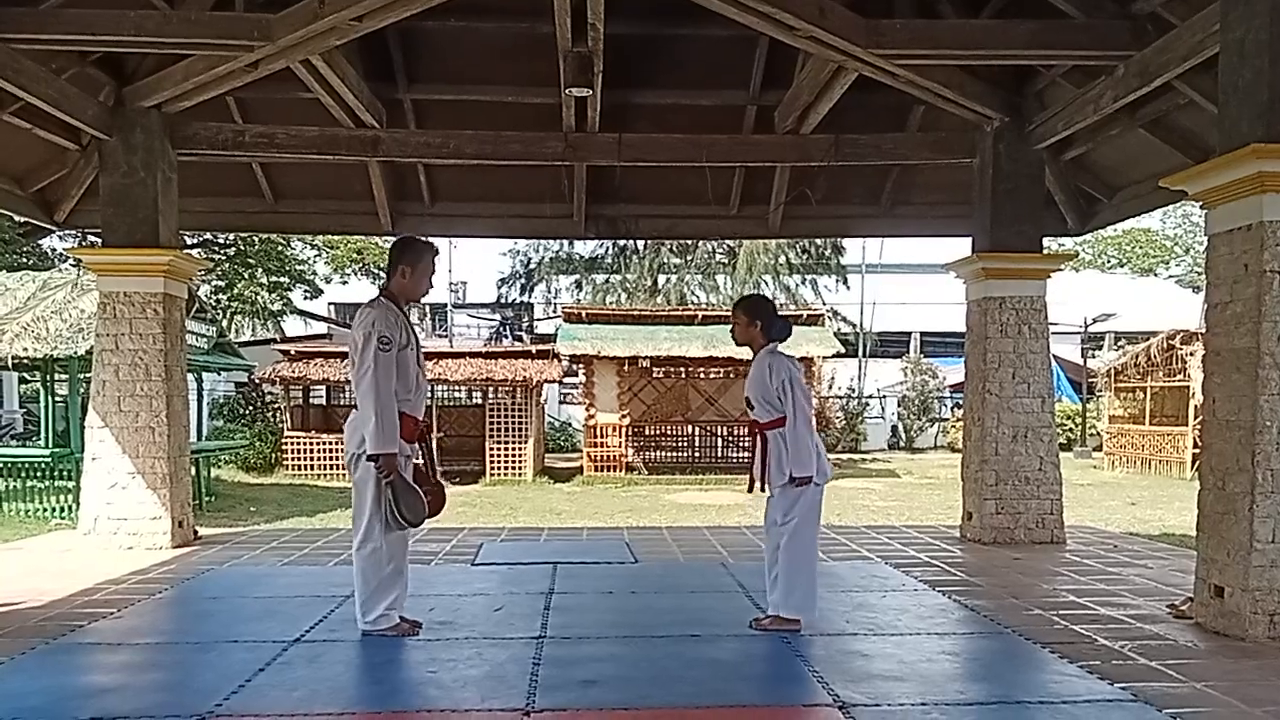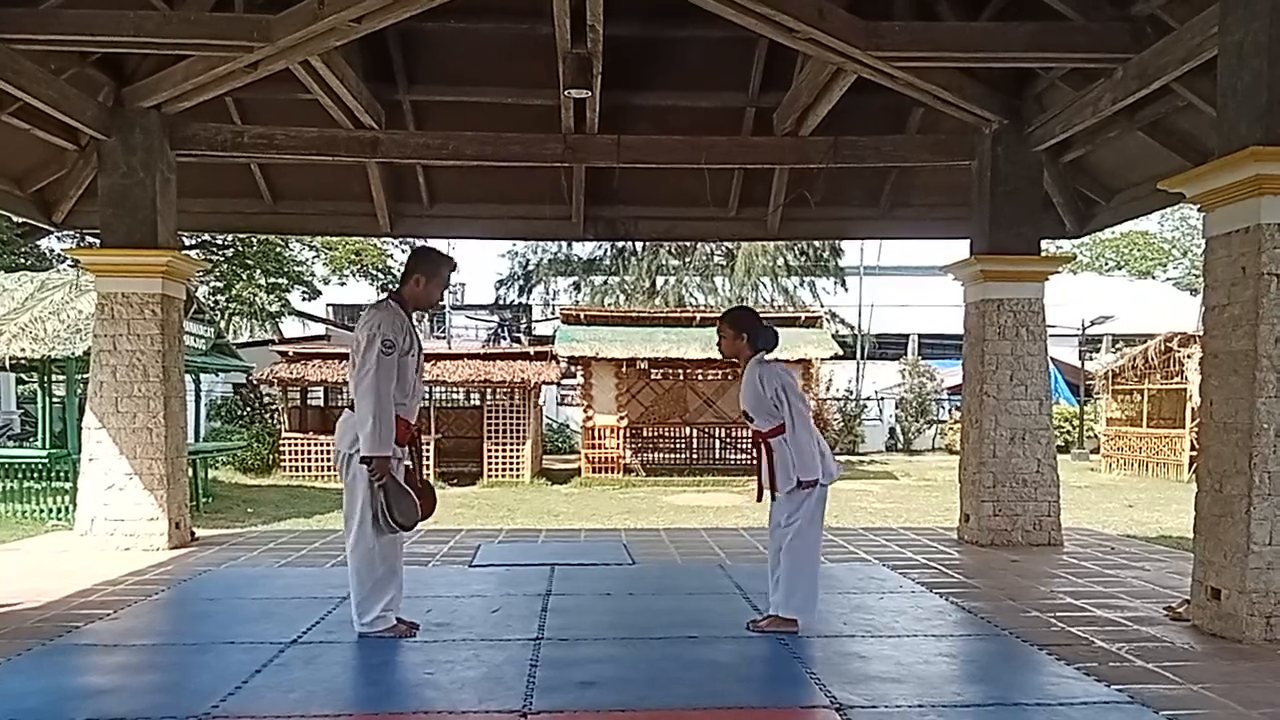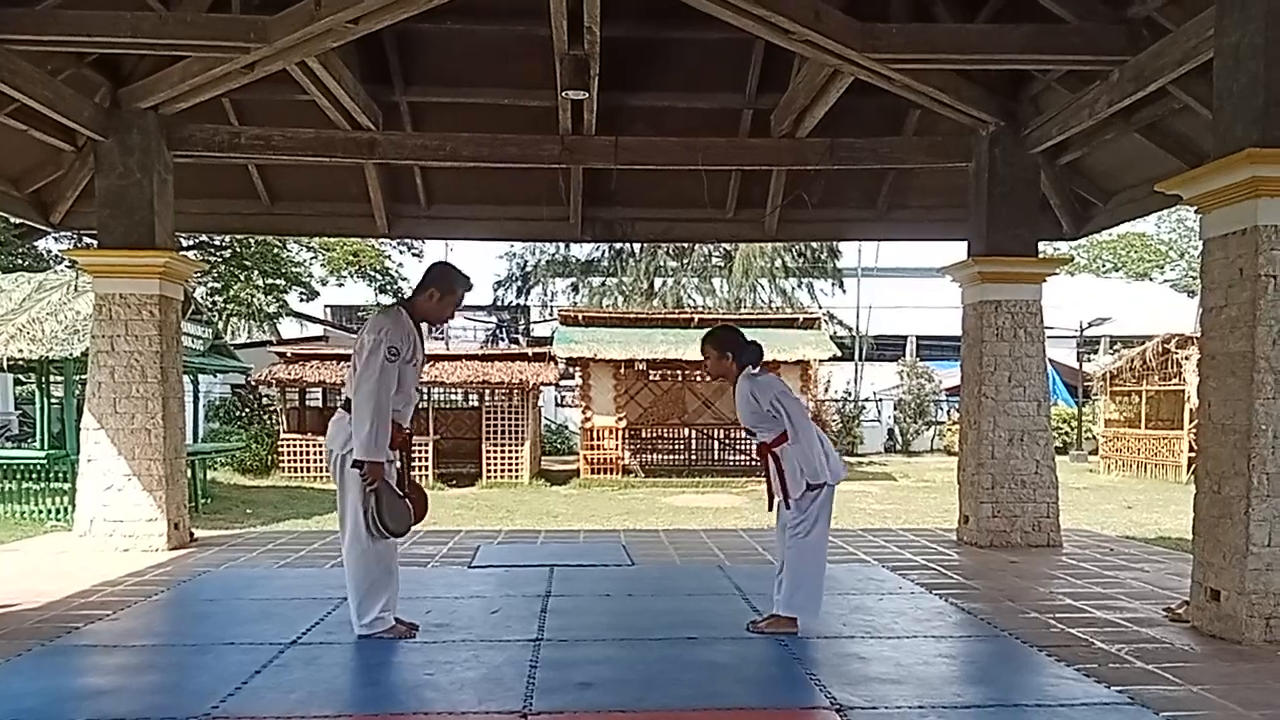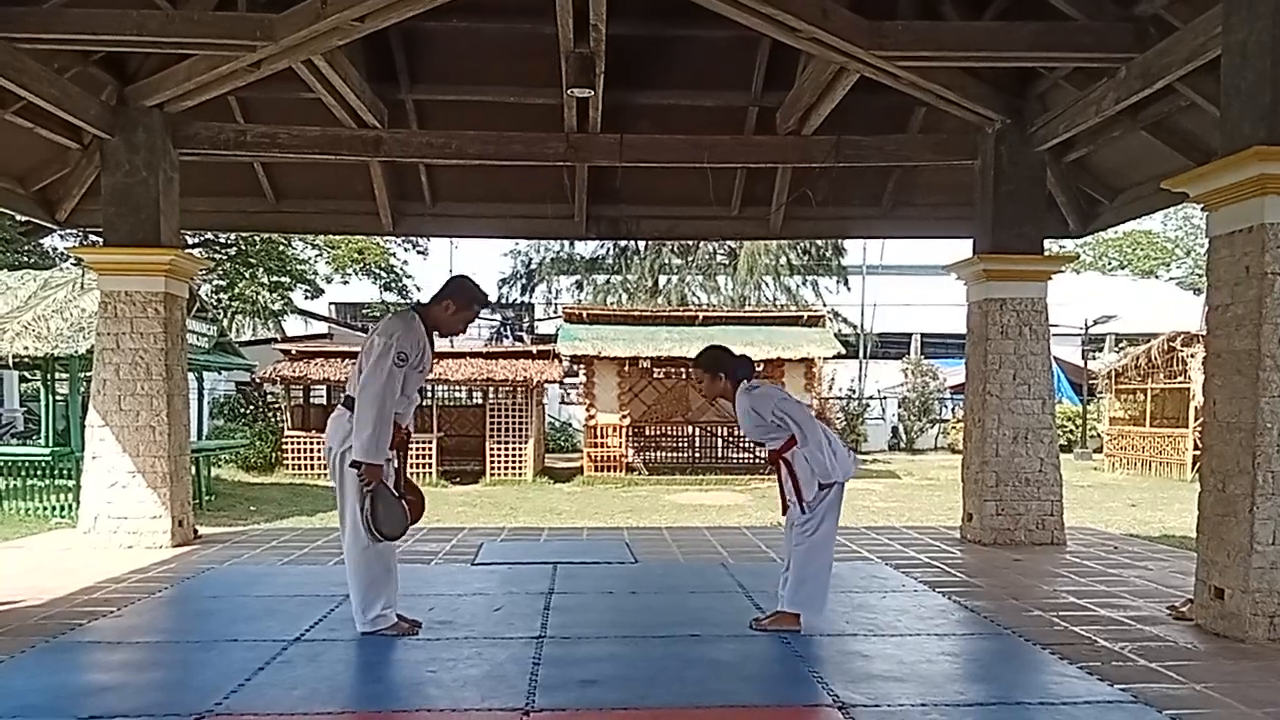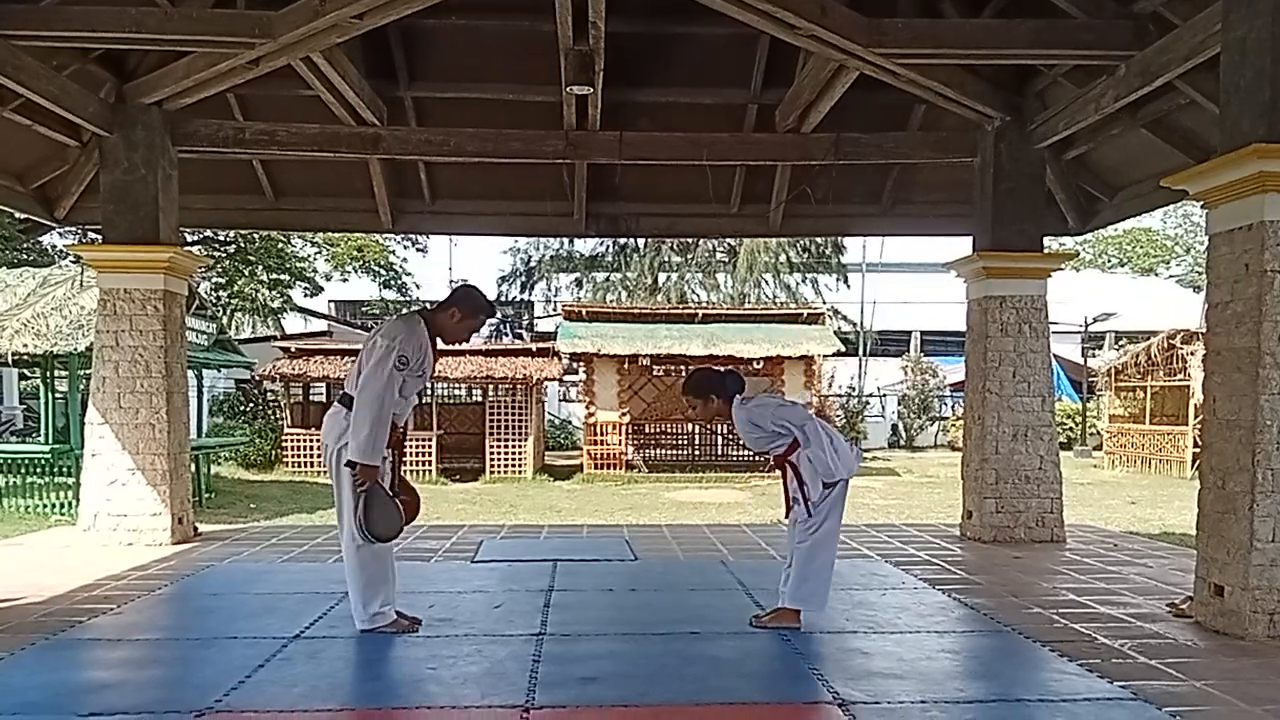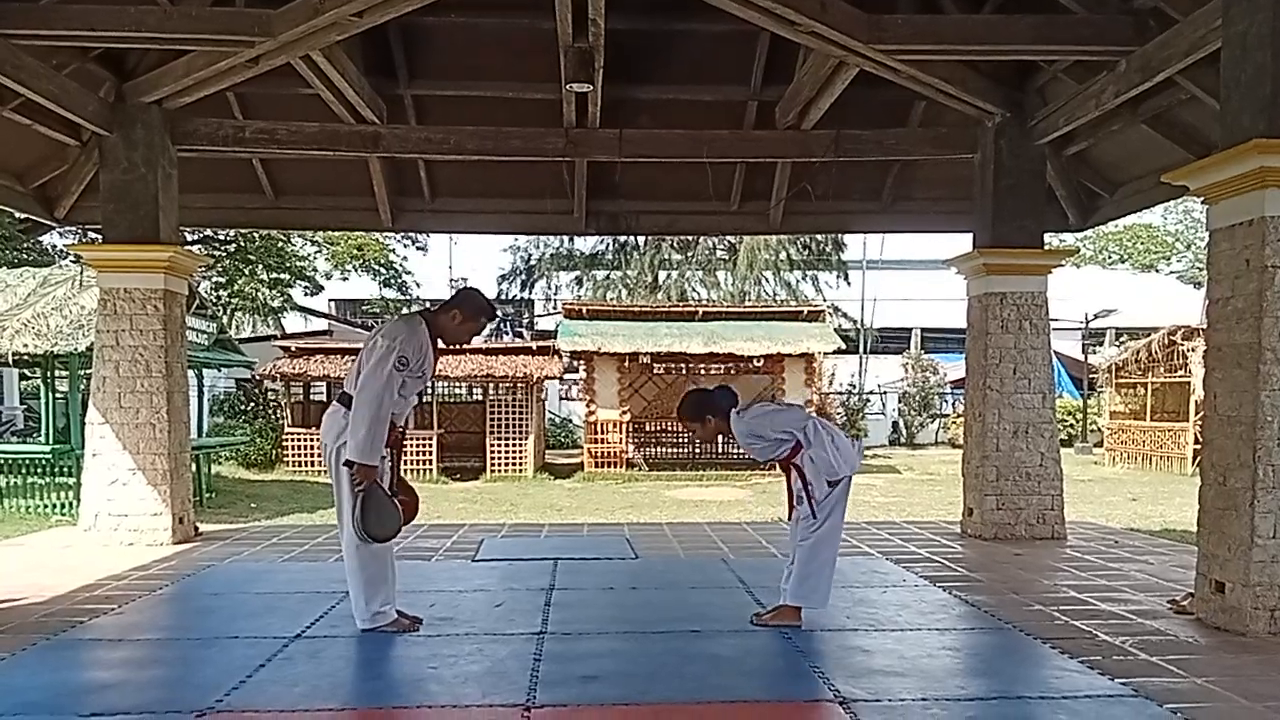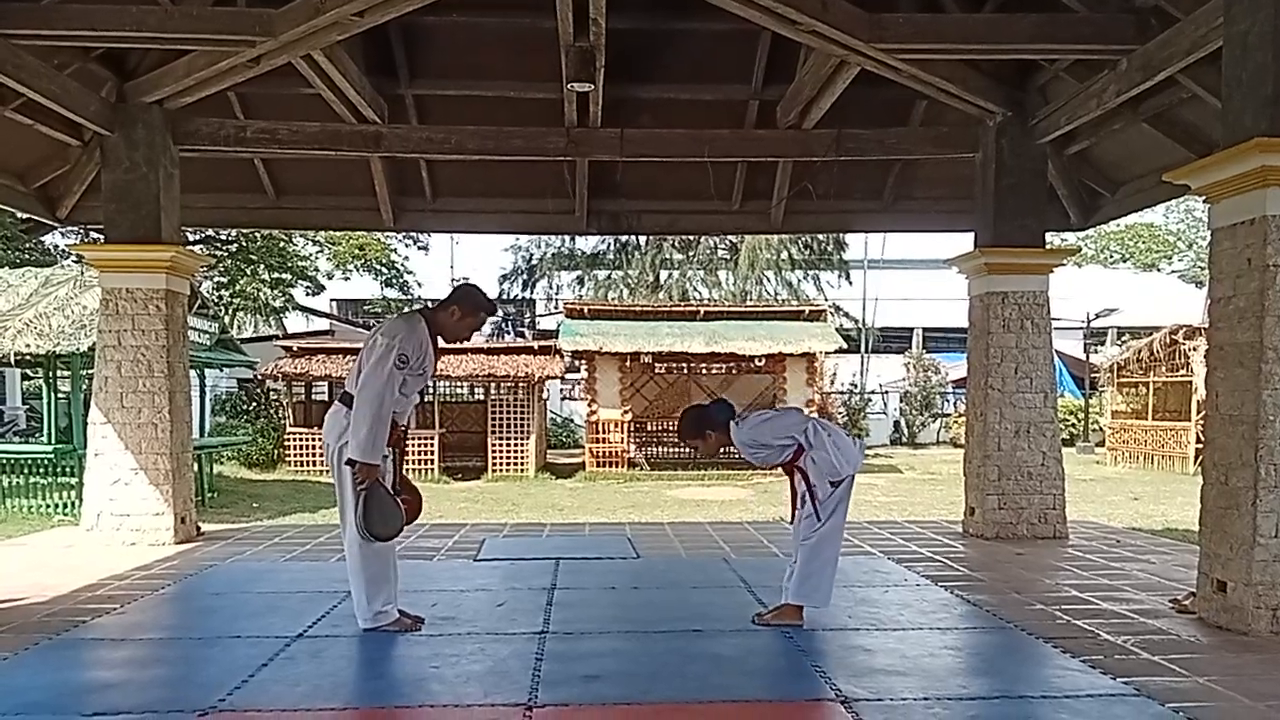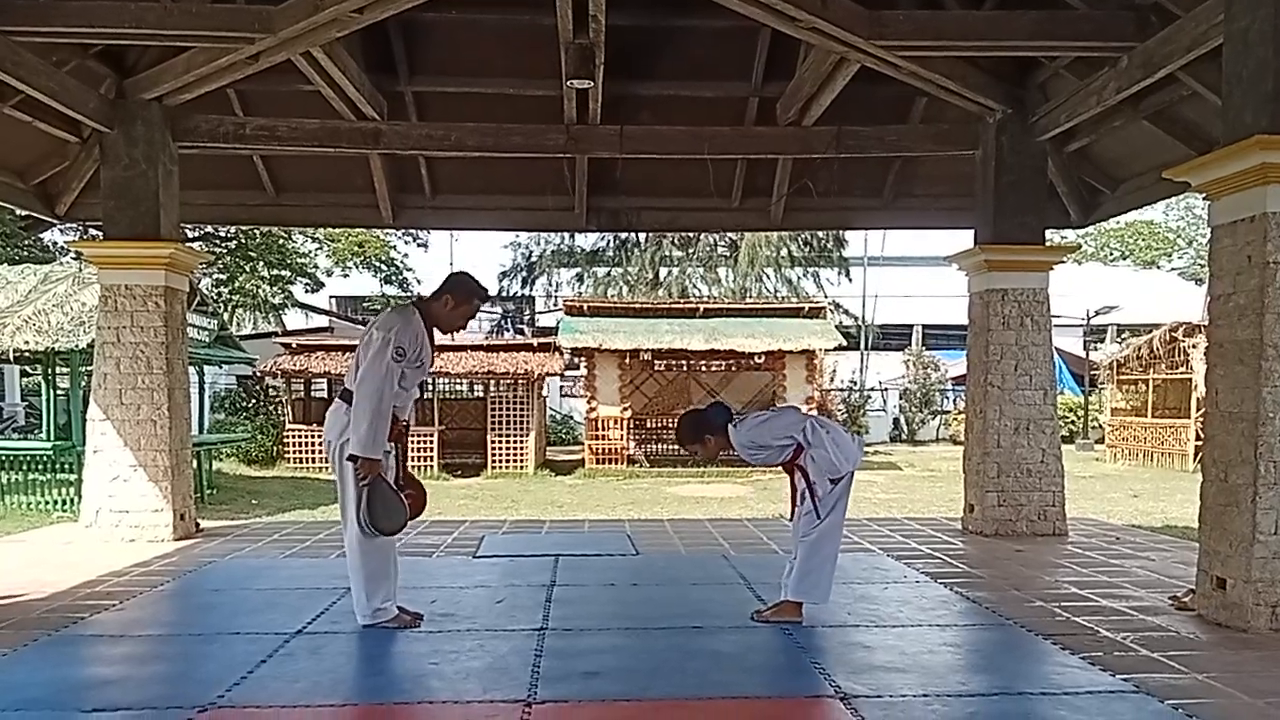
dt=0.1s
person 1, frame 1
left shoulder: (395, 318)
right shoulder: (378, 319)
right elbow: (376, 390)
right wrist: (386, 450)
left hip: (395, 438)
right hip: (379, 441)
left knee: (393, 529)
right knee: (377, 529)
left ankle: (386, 610)
right ankle: (376, 618)
person 1, frame 2
left shoulder: (400, 321)
right shoulder: (384, 322)
right elbow: (372, 390)
left wrist: (393, 449)
right wrist: (378, 453)
left hip: (387, 440)
right hip: (369, 440)
left knee: (387, 530)
right knee: (369, 530)
left ankle: (382, 611)
right ankle: (373, 619)
person 1, frame 3
left shoulder: (405, 327)
right shoulder: (391, 328)
right elbow: (372, 396)
left wrist: (383, 453)
right wrist: (372, 457)
left hip: (375, 442)
right hip: (359, 439)
right knee: (365, 531)
left ankle: (380, 612)
right ankle: (371, 620)
person 1, frame 4
left shoulder: (418, 333)
right shoulder: (403, 333)
right elbow: (375, 397)
left wrist: (381, 454)
right wrist: (371, 458)
left hip: (371, 437)
right hip: (357, 435)
right knee: (365, 529)
left ankle: (382, 609)
right ankle: (374, 617)
person 1, frame 5
left shoulder: (420, 336)
right shoulder: (405, 337)
right elbow: (374, 398)
left wrist: (377, 455)
right wrist: (367, 459)
left hip: (369, 436)
right hip: (353, 433)
right knee: (363, 527)
left ankle: (381, 607)
right ankle: (373, 614)
person 1, frame 6
left shoulder: (421, 337)
right shoulder: (406, 337)
right elbow: (372, 398)
left wrist: (376, 454)
right wrist: (365, 458)
left hip: (368, 434)
right hip: (353, 432)
left ankle: (382, 607)
right ankle: (375, 614)
person 1, frame 7
left shoulder: (421, 335)
right shoulder: (405, 335)
right elbow: (373, 396)
left wrist: (378, 453)
right wrist: (366, 457)
left hip: (371, 433)
right hip: (355, 431)
left ankle: (384, 606)
right ankle: (376, 613)
person 1, frame 8
left shoulder: (418, 328)
right shoulder: (401, 327)
right elbow: (373, 392)
left wrist: (379, 450)
right wrist: (368, 453)
left hip: (374, 431)
right hip: (357, 428)
left ankle: (384, 602)
right ankle: (375, 610)
person 2, frame 1
left shoulder: (777, 364)
right shoulder: (762, 363)
left elbow: (799, 416)
left wrist: (802, 469)
left hip: (794, 465)
right hip: (780, 464)
left knee: (793, 534)
right knee: (779, 534)
left ankle: (791, 613)
right ankle: (782, 609)
person 2, frame 2
left shoulder: (765, 372)
right shoulder: (754, 371)
left elbow: (798, 417)
left wrist: (805, 472)
left hip: (800, 466)
right hip: (785, 466)
left knee: (796, 537)
right knee: (782, 537)
left ankle: (789, 615)
right ankle: (783, 609)
person 2, frame 3
left shoulder: (757, 386)
right shoulder: (746, 386)
left elbow: (798, 423)
left wrist: (810, 474)
left hip: (807, 468)
right hip: (792, 469)
left knee: (801, 538)
right knee: (790, 538)
left ankle: (790, 615)
right ankle: (784, 609)
person 2, frame 4
left shoulder: (751, 400)
right shoulder: (744, 398)
left elbow: (801, 424)
left wrist: (819, 474)
left hip: (818, 469)
right hip: (804, 470)
left knee: (808, 538)
right knee: (798, 538)
left ankle: (792, 613)
right ankle: (789, 608)
person 2, frame 5
left shoulder: (748, 413)
right shoulder: (742, 410)
left elbow: (801, 421)
right elbow: (795, 413)
left wrist: (832, 466)
left hip: (822, 464)
right hip: (807, 467)
left knee: (811, 535)
right knee: (801, 534)
left ankle: (791, 611)
right ankle: (788, 605)
person 2, frame 6
left shoulder: (746, 426)
right shoulder: (740, 423)
left elbow: (799, 421)
right elbow: (790, 416)
left hip: (828, 461)
right hip: (811, 467)
left knee: (812, 534)
right knee: (803, 534)
left ankle: (792, 609)
right ankle: (790, 603)
person 2, frame 7
left shoulder: (746, 435)
right shoulder: (742, 431)
left elbow: (799, 424)
right elbow: (791, 417)
left hip: (830, 462)
right hip: (815, 466)
left knee: (814, 534)
right knee: (806, 534)
left ankle: (794, 609)
right ankle: (791, 603)
person 2, frame 8
left shoulder: (745, 437)
right shoulder: (739, 433)
left elbow: (795, 421)
right elbow: (786, 417)
left hip: (829, 459)
right hip: (817, 462)
left knee: (814, 533)
right knee: (805, 532)
left ankle: (793, 605)
right ankle: (790, 599)
